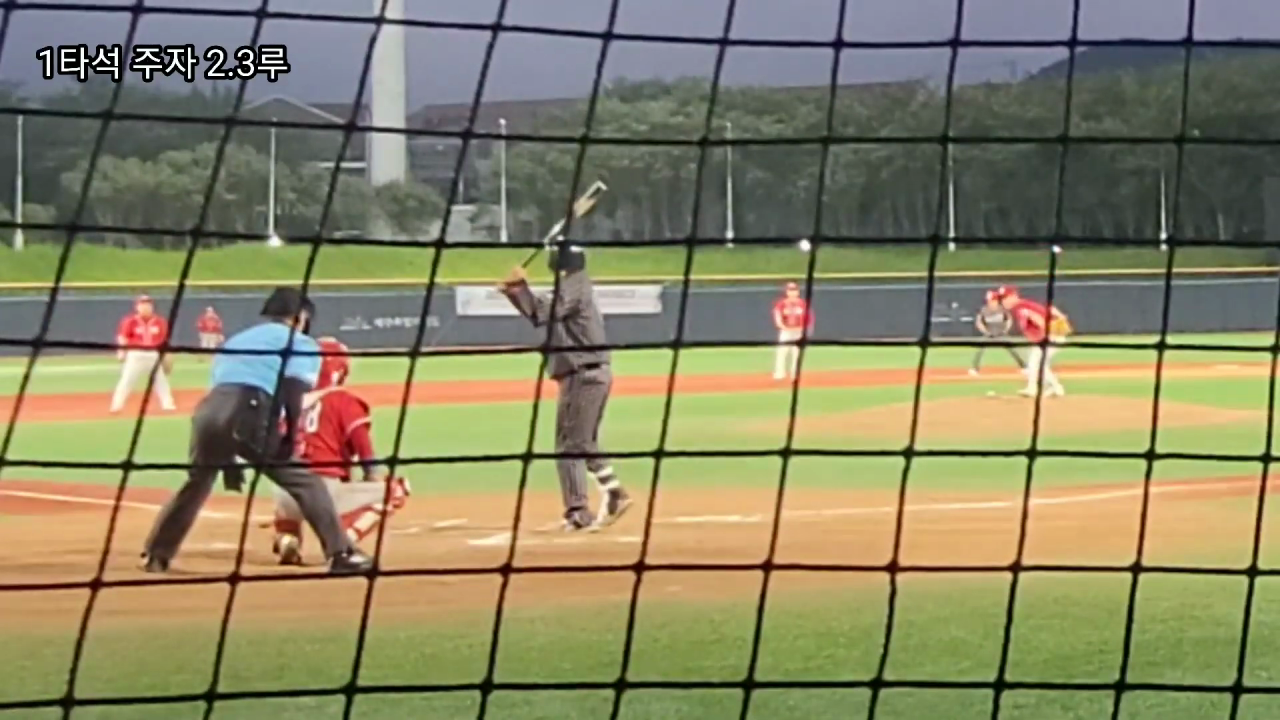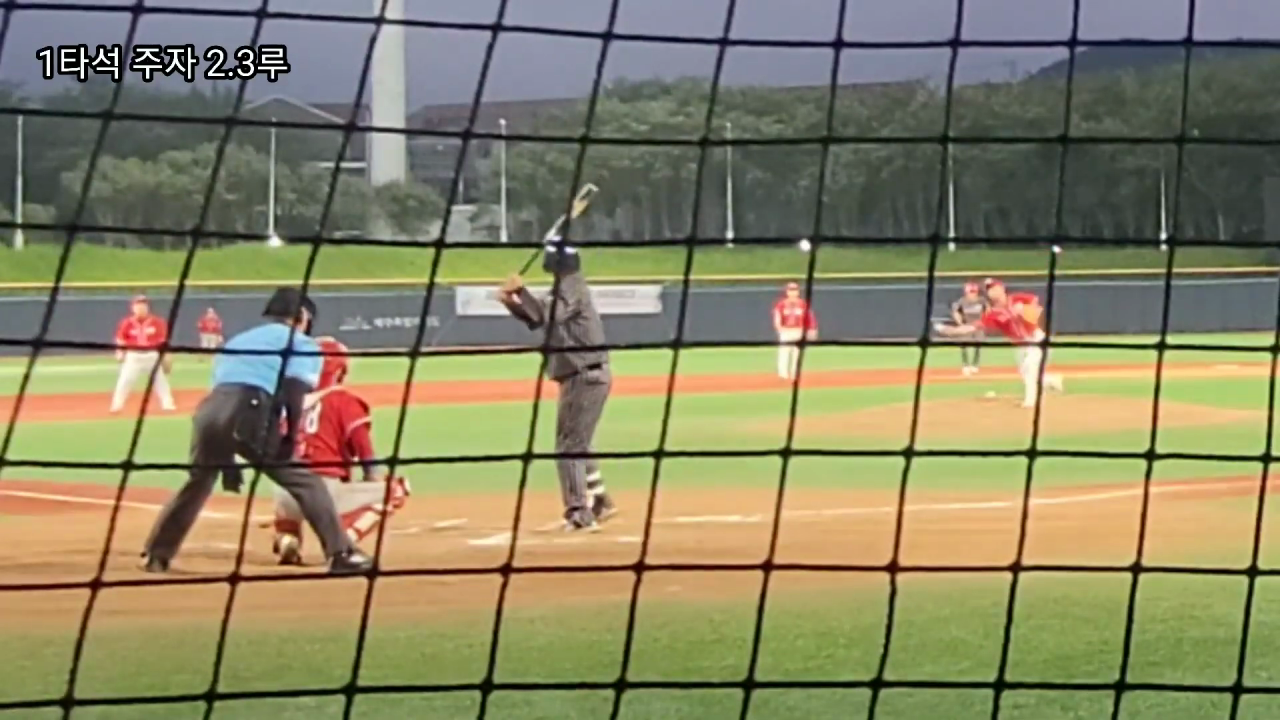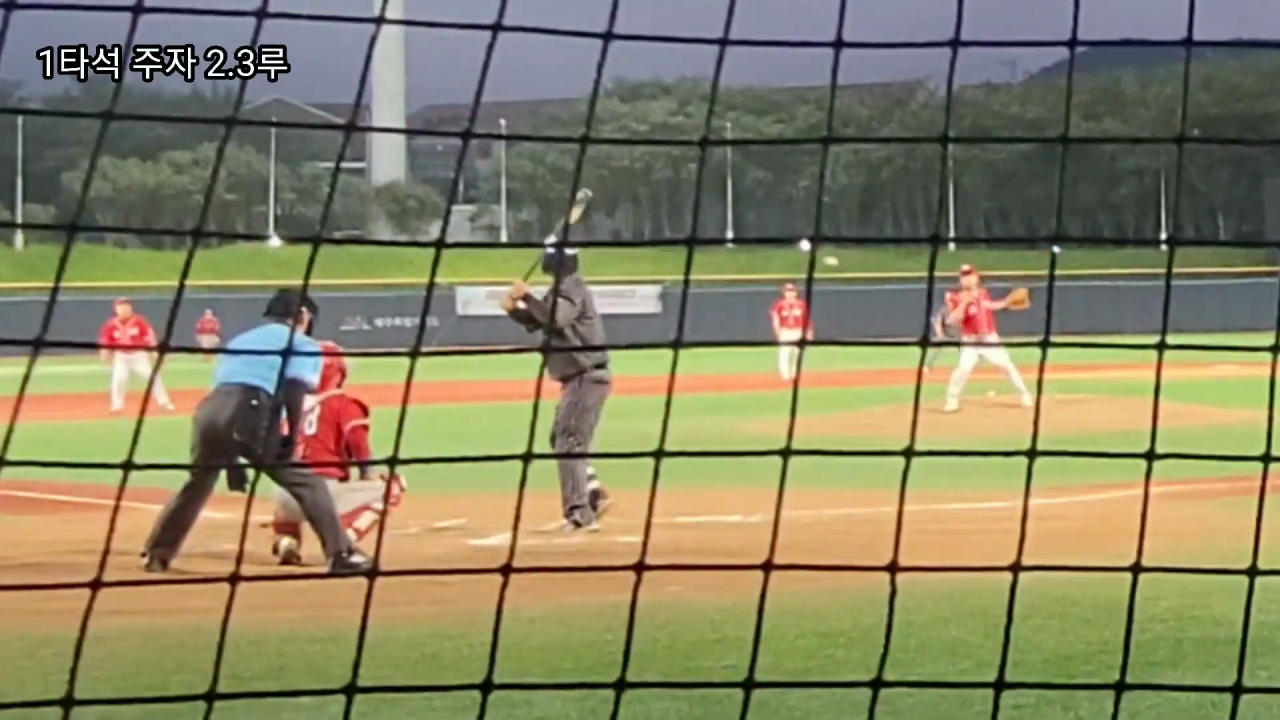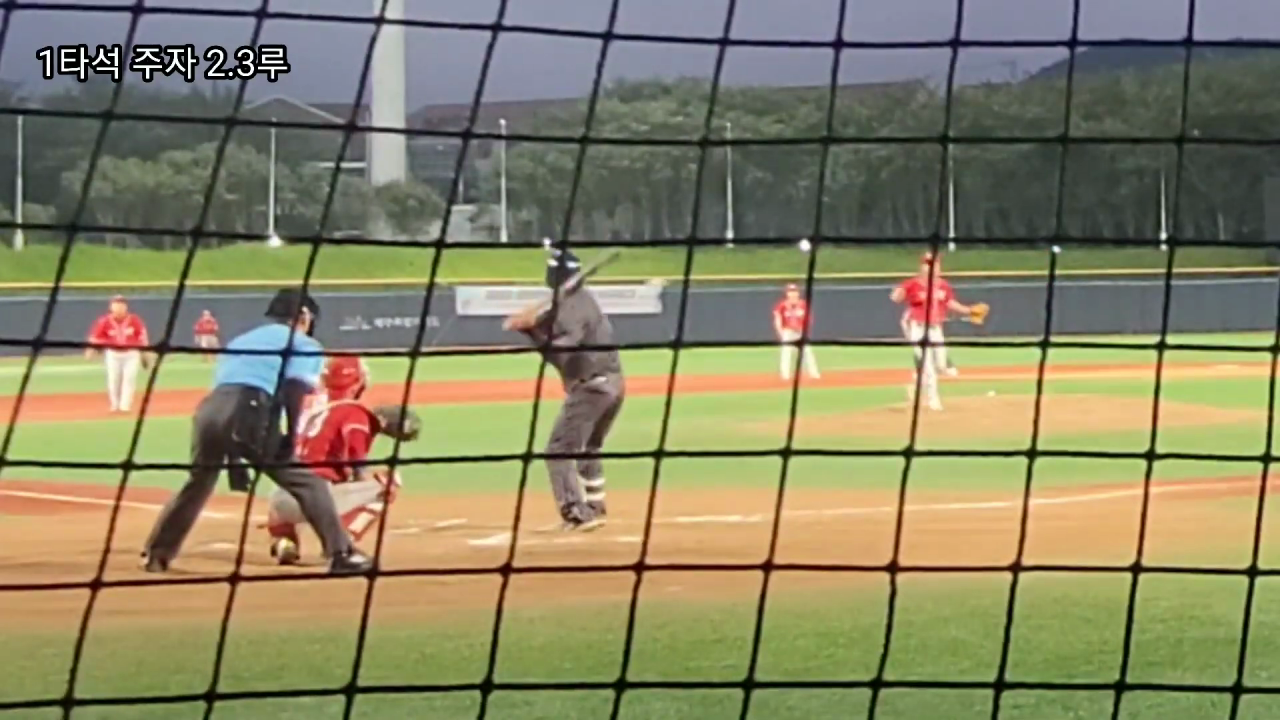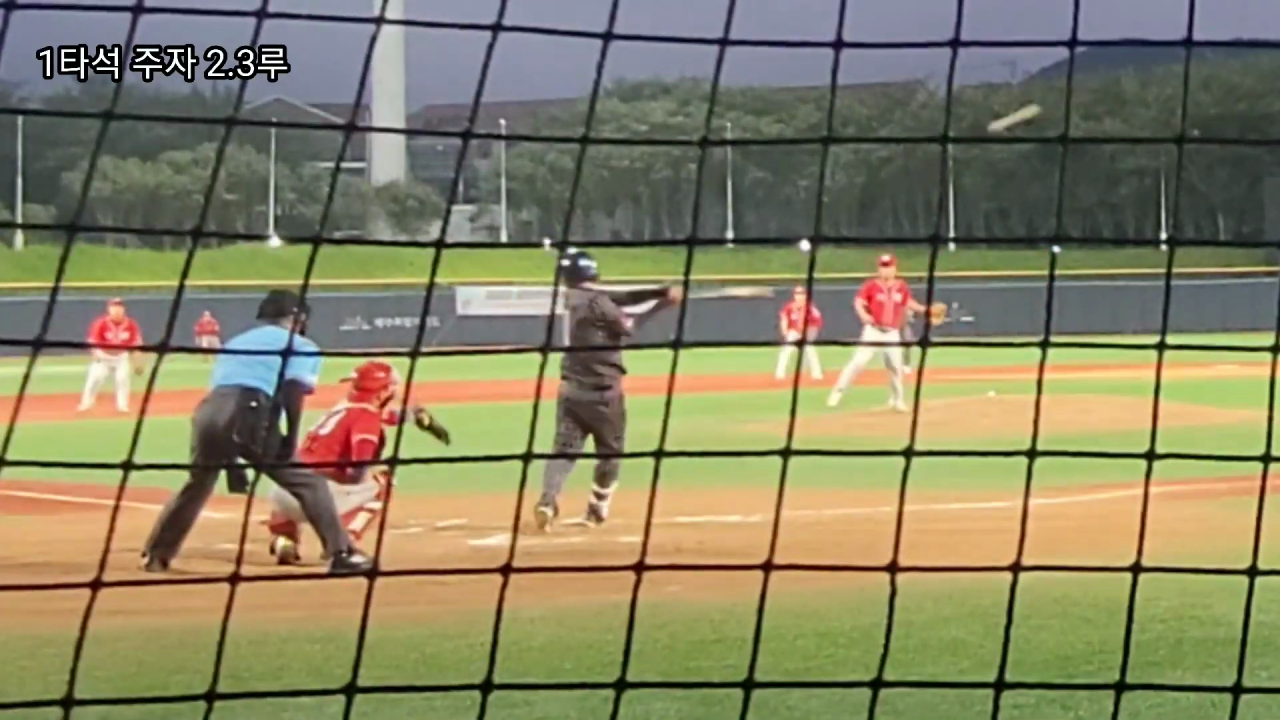
dt=0.3s
person 1, frame 1
left shoulder: (572, 287)
right shoulder: (575, 284)
left elbow: (540, 313)
right elbow: (542, 314)
left wrist: (521, 283)
right wrist: (513, 293)
left hip: (582, 376)
right hip: (594, 374)
left knee: (569, 447)
right knee: (585, 442)
left ankle: (580, 514)
right ankle: (614, 495)
person 1, frame 2
left shoulder: (571, 289)
right shoulder: (568, 287)
left elbow: (545, 317)
right elbow: (537, 318)
left wrist: (520, 290)
right wrist: (511, 301)
left hip: (583, 378)
right hip: (590, 376)
left knee: (569, 447)
right knee: (577, 444)
left ankle: (579, 515)
right ankle: (599, 501)
person 1, frame 3
left shoulder: (572, 290)
right shoulder: (560, 290)
left elbow: (555, 319)
right elbow: (535, 321)
left wrist: (527, 297)
right wrist: (514, 307)
left hip: (586, 378)
right hip: (580, 379)
left knee: (568, 445)
right knee: (562, 441)
left ankle: (579, 514)
right ankle: (594, 495)
person 1, frame 4
left shoulder: (574, 308)
right shoulder: (567, 302)
left elbow: (559, 350)
right elbow: (544, 328)
left wrist: (530, 325)
right wrist: (528, 322)
left hip: (591, 387)
right hip: (610, 385)
left knee: (559, 450)
right knee: (588, 449)
left ankle: (577, 512)
right ankle: (594, 507)
person 1, frame 5
left shoulder: (577, 298)
right shoulder: (593, 301)
left elbow: (621, 299)
right elbow: (626, 327)
left wrist: (663, 293)
right wrist: (665, 300)
left hip: (571, 390)
right hip: (601, 393)
left knee: (565, 452)
right knee: (610, 453)
left ankle: (547, 504)
right ankle: (596, 510)
person 2, frame 1
left shoulder: (235, 340)
right shoulder: (300, 342)
right elbow: (292, 386)
left wrist: (229, 459)
right wrist: (291, 433)
left hip: (209, 410)
right hip: (249, 412)
left knee: (196, 484)
right knee: (305, 482)
left ankle: (155, 555)
right ankle: (341, 554)
person 2, frame 2
left shoulder: (236, 340)
right shoulder: (301, 343)
right elbow: (294, 388)
left wrist: (228, 459)
right wrist: (292, 434)
left hip: (210, 410)
right hip: (250, 413)
left knee: (197, 484)
right knee: (306, 483)
left ankle: (155, 556)
right ankle: (341, 554)
person 2, frame 3
left shoulder: (239, 340)
right shoulder: (302, 343)
right elbow: (294, 387)
left wrist: (232, 459)
right wrist: (293, 434)
left hip: (210, 410)
right hip: (250, 412)
left knee: (197, 485)
right knee: (307, 483)
left ankle: (155, 555)
right ankle: (341, 554)
person 2, frame 4
left shoulder: (239, 340)
right shoulder: (304, 344)
right elbow: (294, 388)
left wrist: (234, 457)
right wrist: (291, 434)
left hip: (210, 410)
right hip: (250, 414)
left knee: (197, 484)
right knee: (307, 483)
left ankle: (155, 555)
right ankle: (341, 554)
person 2, frame 5
left shoulder: (234, 342)
right shoulder: (298, 344)
right elbow: (293, 391)
left wrist: (231, 459)
right wrist: (292, 436)
left hip: (208, 413)
right hip: (250, 414)
left knee: (197, 485)
right knee: (308, 482)
left ankle: (155, 554)
right ankle: (342, 554)
person 3, frame 1
right shoulder: (343, 399)
right elbow: (360, 439)
right wrist: (372, 475)
left hip: (287, 496)
right hip: (324, 491)
right knee: (395, 490)
left ankle: (287, 539)
person 3, frame 2
right shoulder: (343, 400)
right elbow: (360, 440)
right wrist: (372, 476)
left hip: (287, 497)
right hip: (325, 492)
right knee: (395, 490)
left ankle: (287, 539)
person 3, frame 3
right shoulder: (343, 403)
right elbow: (358, 440)
right wrist: (367, 476)
left hip: (286, 498)
right knee: (392, 487)
left ankle: (286, 540)
person 3, frame 4
left shoulder: (316, 405)
right shoulder: (354, 411)
right elbow: (355, 447)
right wrist: (363, 477)
left hip: (281, 500)
right knee: (387, 483)
left ankle: (284, 542)
person 3, frame 5
left shoulder: (345, 406)
right shoulder: (367, 416)
right elbow: (359, 462)
left wrist: (417, 413)
left hip: (283, 491)
right knee: (383, 482)
left ankle: (284, 540)
